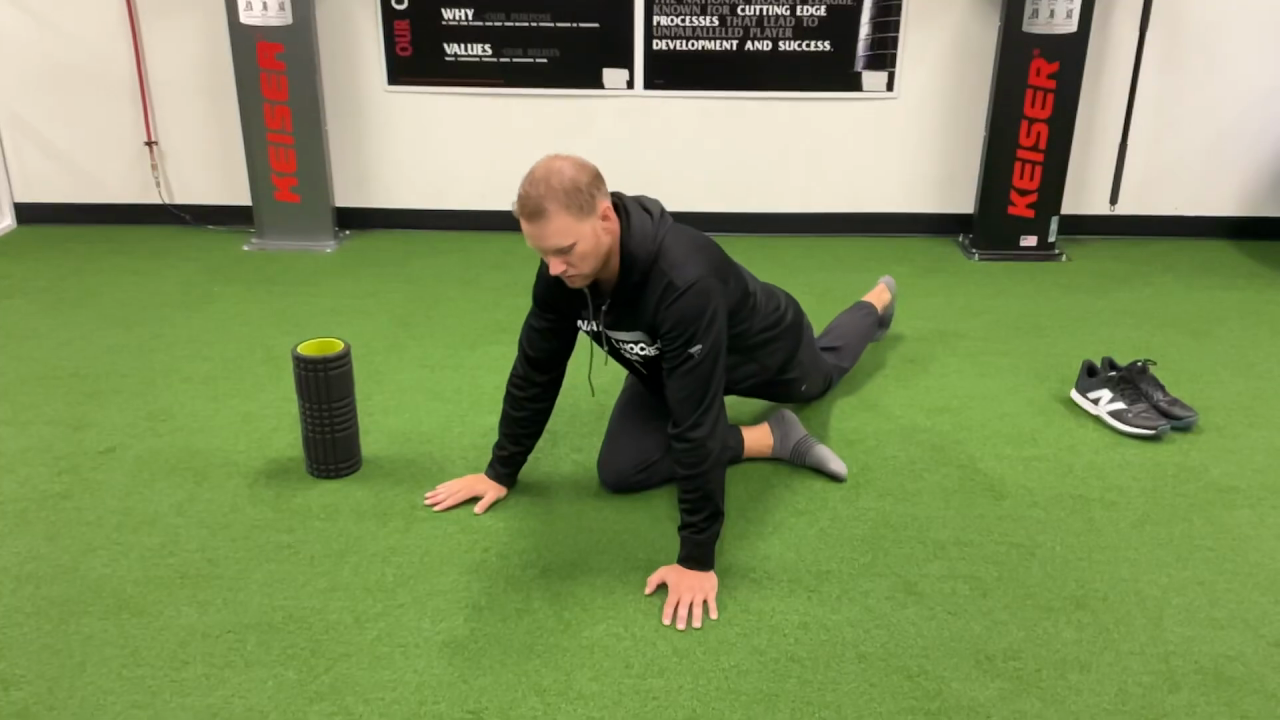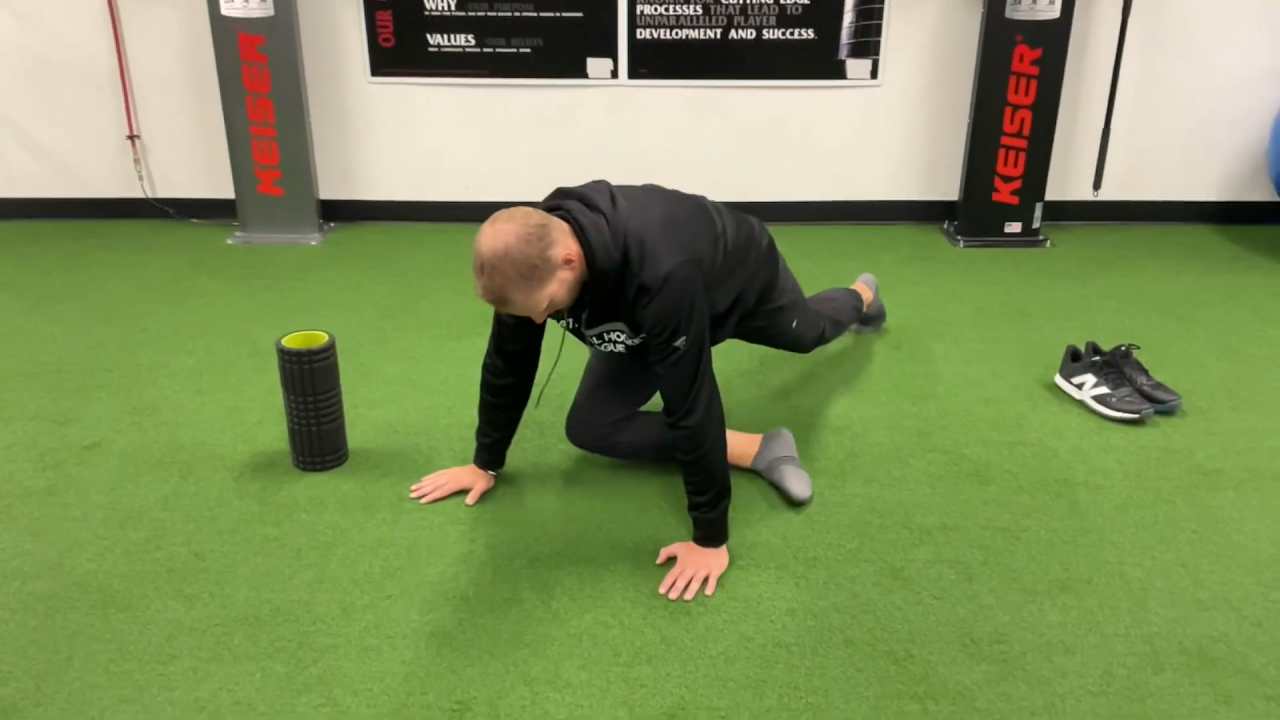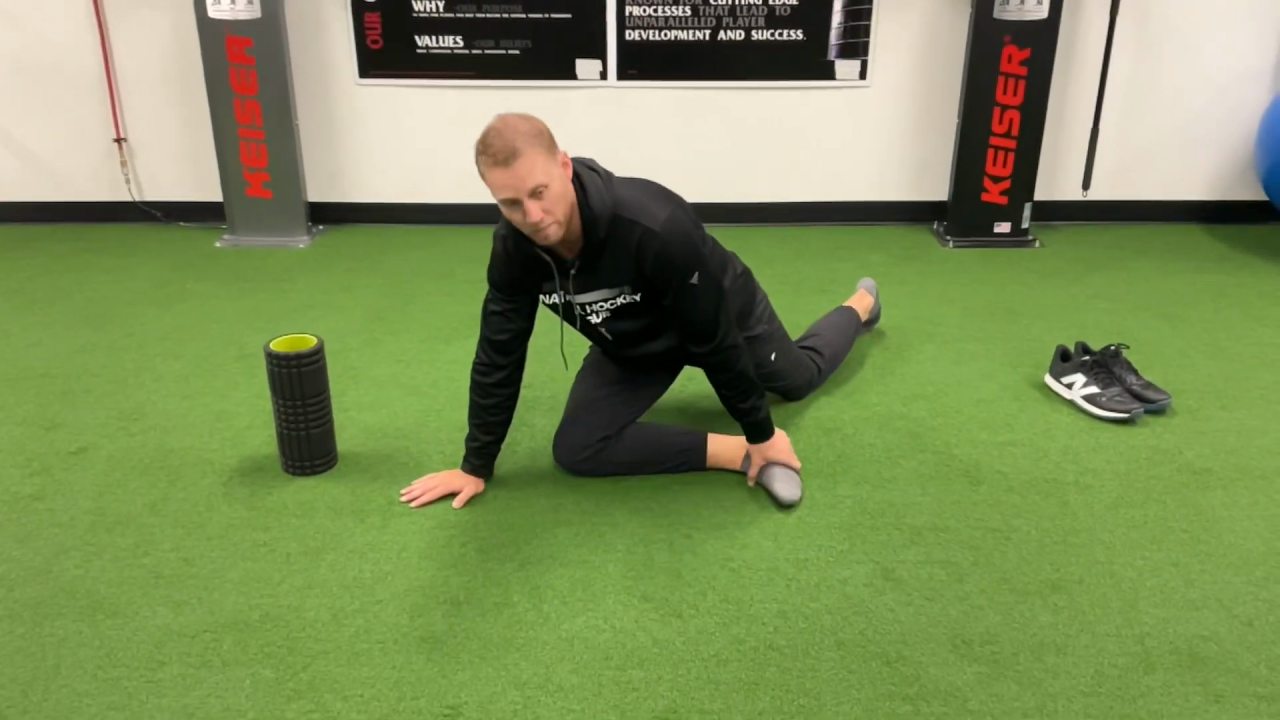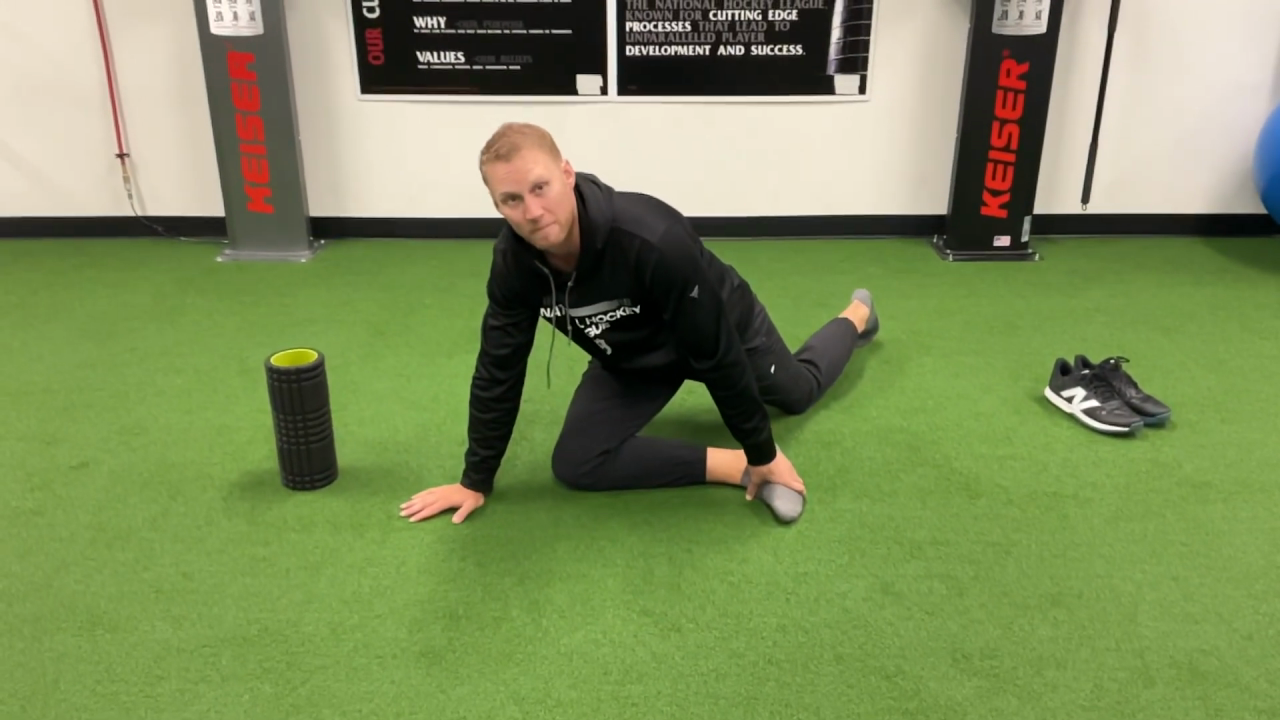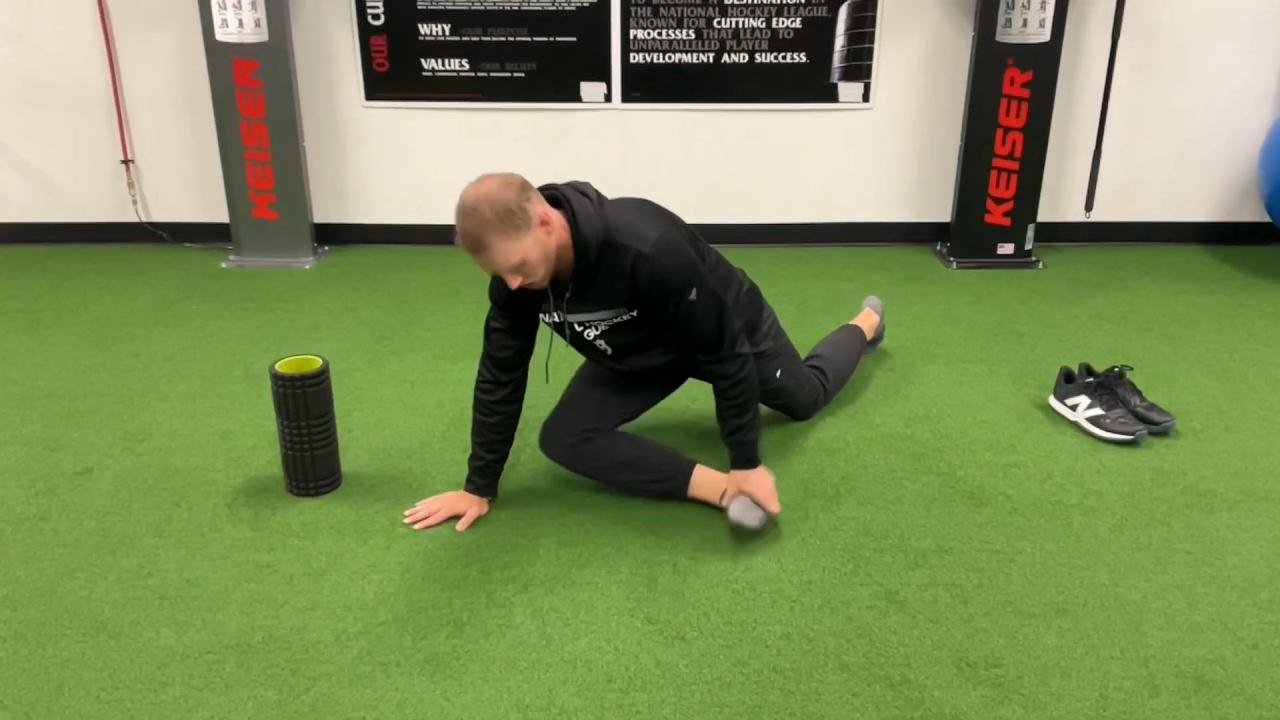
dt=1s
person 1, frame 1
left shoulder: (684, 280)
right shoulder: (562, 269)
left elbow: (697, 420)
right elbow: (537, 369)
left wrist: (697, 560)
right wrist: (500, 472)
left hip: (764, 349)
left knee: (823, 372)
right knee: (619, 470)
left ankle: (877, 300)
right ankle: (772, 438)
person 1, frame 2
left shoulder: (661, 272)
right shoulder: (528, 258)
left elbow: (690, 405)
right elbow: (508, 362)
left wrist: (710, 537)
right wrist: (486, 463)
left hip: (743, 278)
left knee: (807, 332)
right knee: (588, 426)
left ankle: (861, 296)
right ankle: (755, 450)
person 1, frame 3
left shoulder: (655, 227)
right shoulder: (515, 246)
left elbow: (715, 340)
right elbow: (499, 356)
left wrist: (761, 432)
right wrist: (476, 466)
left hip: (723, 314)
right hip: (632, 343)
left knee: (799, 378)
right knee: (576, 450)
left ankle: (859, 305)
right ankle: (735, 453)
person 1, frame 4
left shoulder: (654, 240)
right shoulder: (514, 259)
left elbow: (718, 356)
right elbow: (499, 370)
left wrist: (764, 453)
right wrist: (476, 481)
left hip: (723, 327)
right hip: (630, 358)
left knee: (798, 393)
right knee: (576, 464)
left ankle: (856, 315)
right ankle: (735, 467)
person 1, frame 5
left shoulder: (648, 247)
right shoulder: (515, 260)
left elbow: (726, 354)
right elbow: (502, 372)
left wrist: (746, 464)
right wrist: (479, 486)
left hip: (731, 325)
right hip: (639, 355)
left knee: (805, 398)
right knee: (563, 437)
left ankle: (865, 323)
right ankle: (705, 484)
